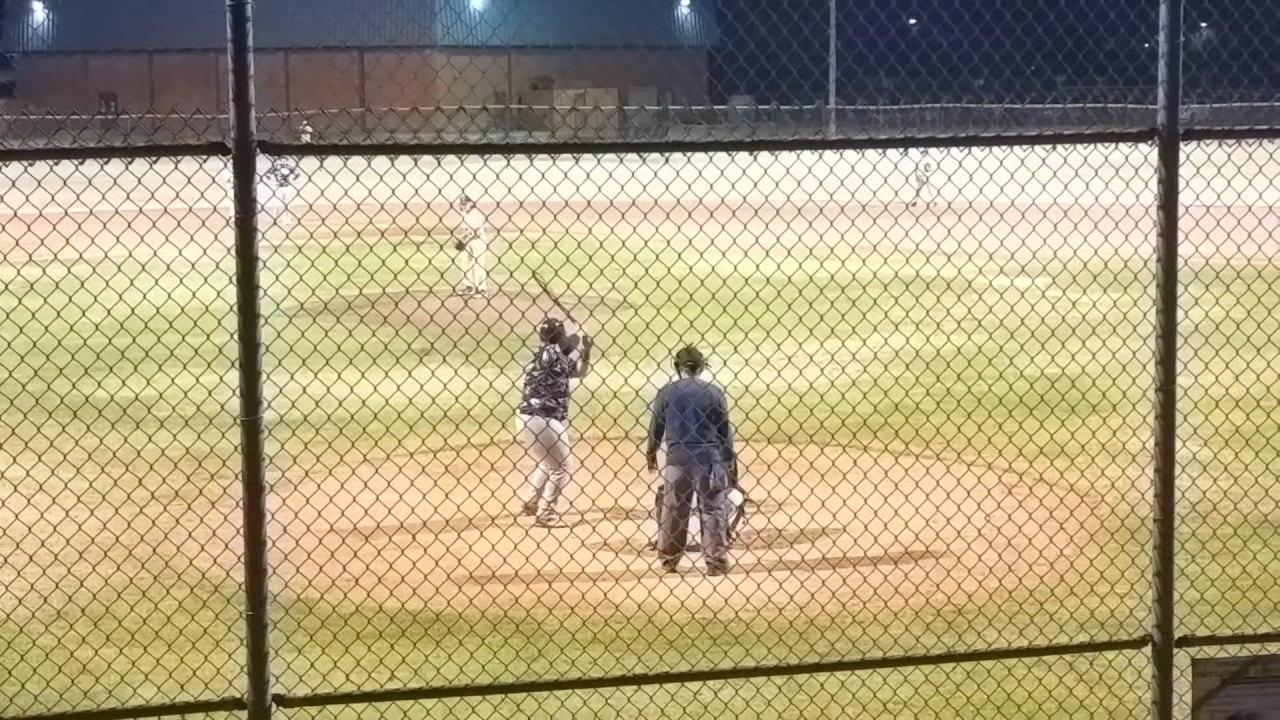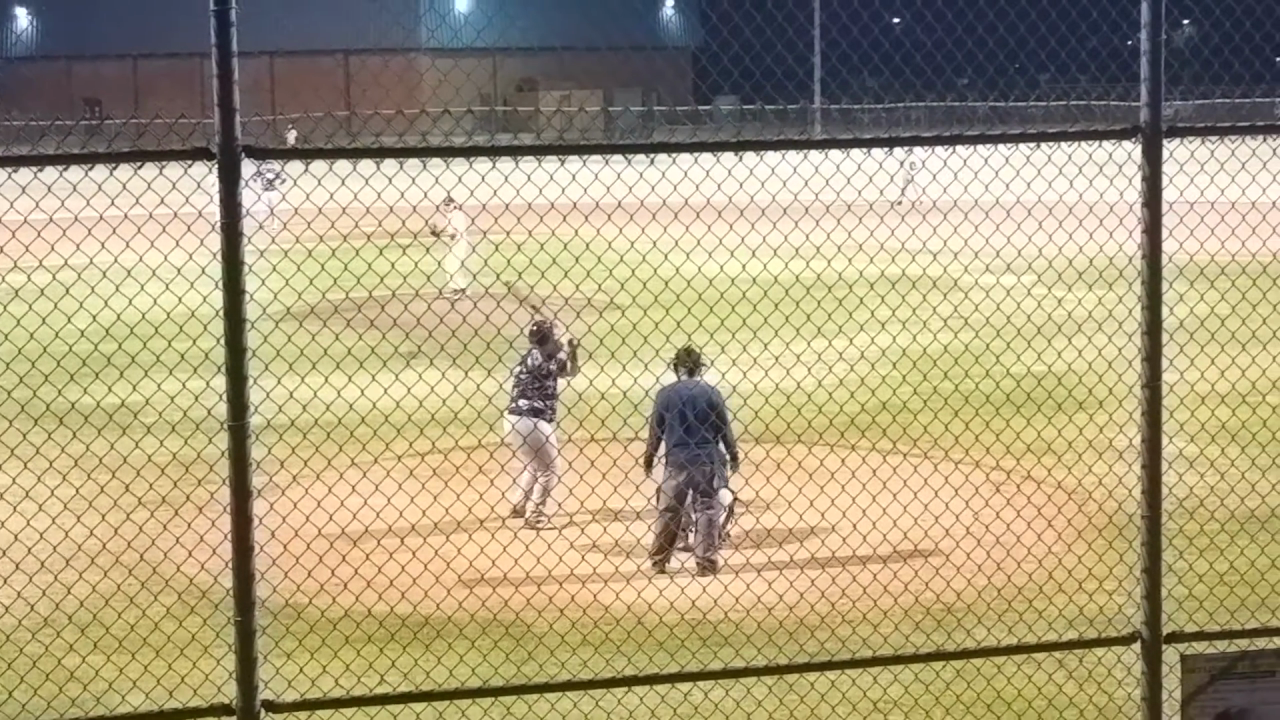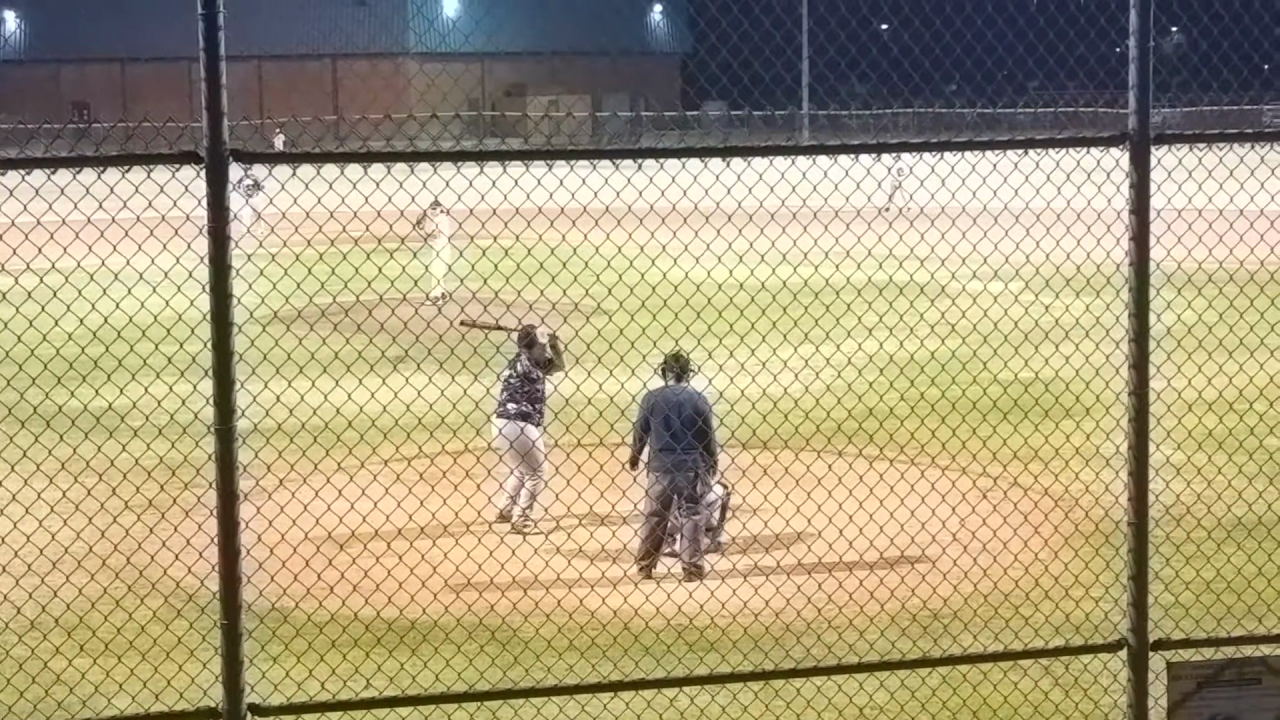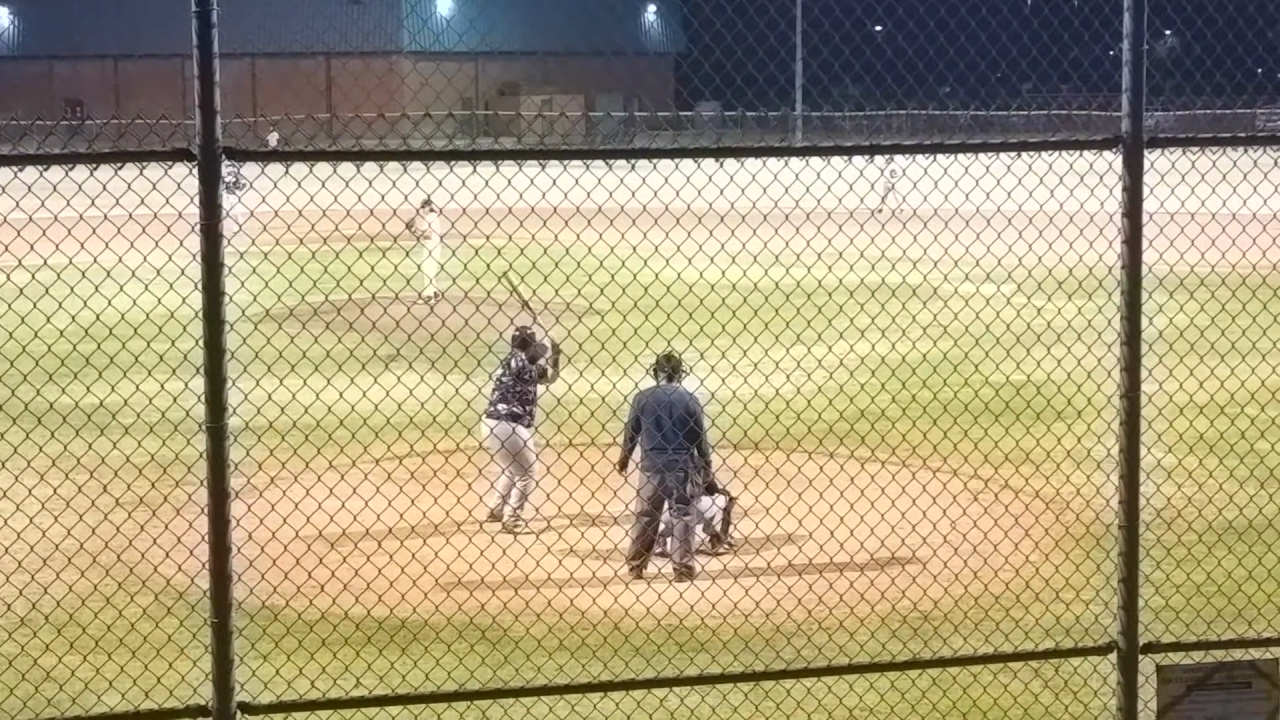
dt=0.4s
person 1, frame 1
left shoulder: (666, 392)
right shoulder: (714, 392)
left elbow: (656, 430)
right elbow: (725, 431)
left wrist: (651, 455)
right wrist: (729, 459)
left hip: (677, 460)
right hip: (709, 459)
left knee: (673, 512)
right knee: (713, 512)
left ankle: (669, 559)
right ankle: (716, 562)
person 1, frame 2
left shoulder: (665, 394)
right shoulder: (711, 393)
left elbow: (656, 430)
right elbow: (725, 429)
left wrist: (648, 457)
right wrist: (733, 455)
left hip: (676, 461)
right hip: (707, 461)
left knee: (668, 512)
right knee: (707, 512)
left ankle: (658, 560)
right ankle: (706, 562)
person 1, frame 3
left shoulder: (651, 398)
right shoulder: (698, 399)
left elbow: (640, 433)
right elbow: (709, 437)
left wrist: (634, 456)
right wrist: (712, 463)
left hip: (661, 467)
right hip: (692, 467)
left knee: (654, 517)
right knee: (692, 517)
left ankle: (644, 565)
right ankle: (692, 568)
person 1, frame 4
left shoulder: (642, 398)
right shoulder: (690, 400)
left elbow: (631, 433)
right elbow: (700, 437)
left wrist: (624, 457)
right wrist: (707, 464)
left hip: (651, 466)
right hip: (683, 467)
left knee: (644, 517)
right knee: (683, 518)
left ankle: (635, 566)
right ankle: (683, 569)
person 2, frame 1
left shoulder: (559, 358)
right shoulder: (547, 354)
left elbow: (580, 371)
right elbow: (568, 345)
left wrist: (586, 350)
right wrist: (577, 336)
left hip: (533, 419)
right hip: (542, 420)
left knee: (547, 463)
right knee: (561, 467)
left ankle: (531, 502)
right ankle: (546, 514)
person 2, frame 2
left shoulder: (549, 360)
right shoulder: (533, 357)
left elbow: (570, 371)
right elbow: (550, 352)
left wrist: (572, 352)
right wrist: (563, 343)
left hip: (520, 421)
right hip: (530, 421)
left knee: (534, 466)
right knee: (549, 469)
left ankle: (519, 507)
right ankle: (535, 516)
person 2, frame 3
left shoulder: (532, 361)
right shoulder: (521, 362)
left elbow: (559, 366)
right elbow: (538, 359)
left wrist: (554, 345)
right wrist: (542, 339)
left hip: (508, 425)
right hip: (517, 425)
left knee: (519, 470)
right knee: (536, 473)
left ankle: (505, 511)
right ankle: (521, 520)
person 2, frame 4
left shoulder: (528, 365)
right shoulder: (515, 360)
left elbow: (549, 377)
right elbow: (535, 354)
left wrist: (555, 357)
right wrist: (546, 346)
left hip: (498, 425)
right hip: (507, 426)
left knee: (511, 469)
right knee: (526, 473)
left ankle: (495, 510)
right ankle: (512, 520)
